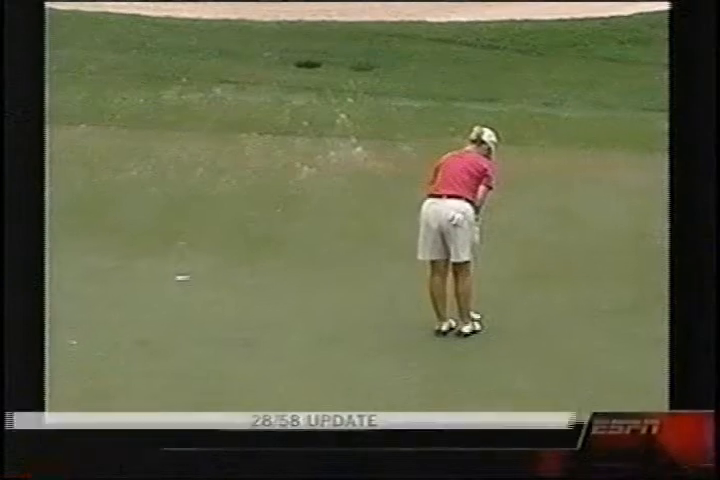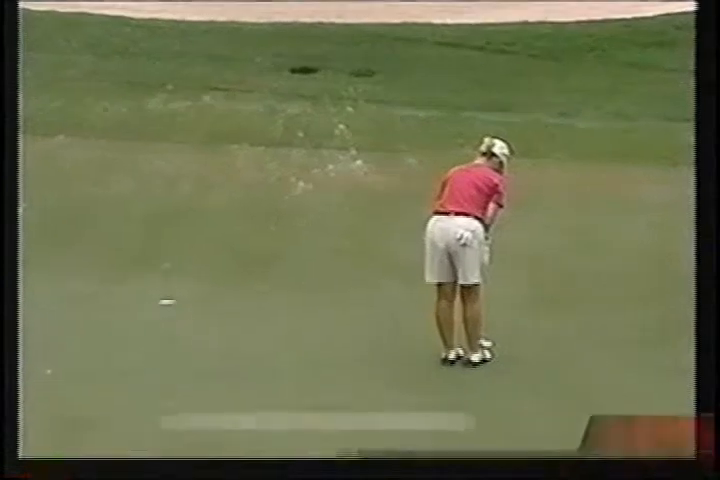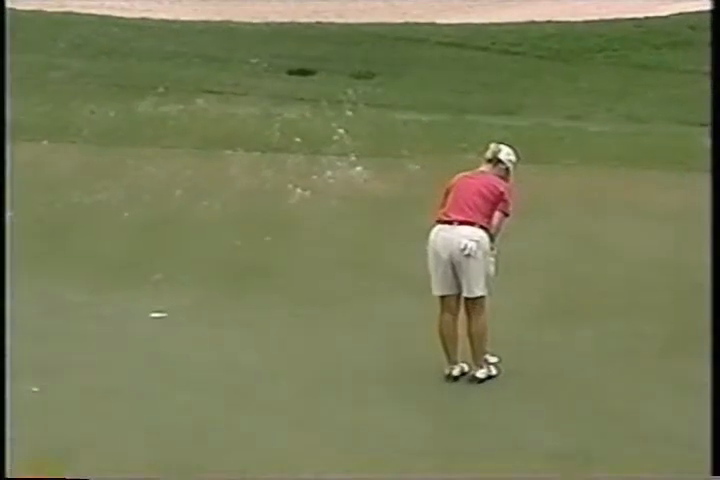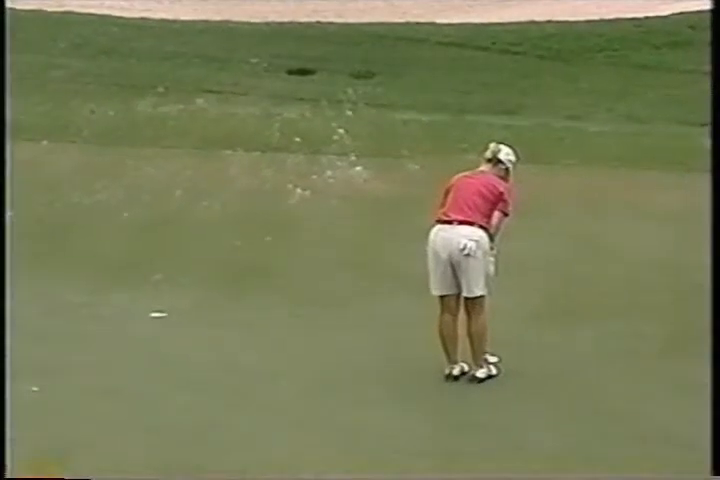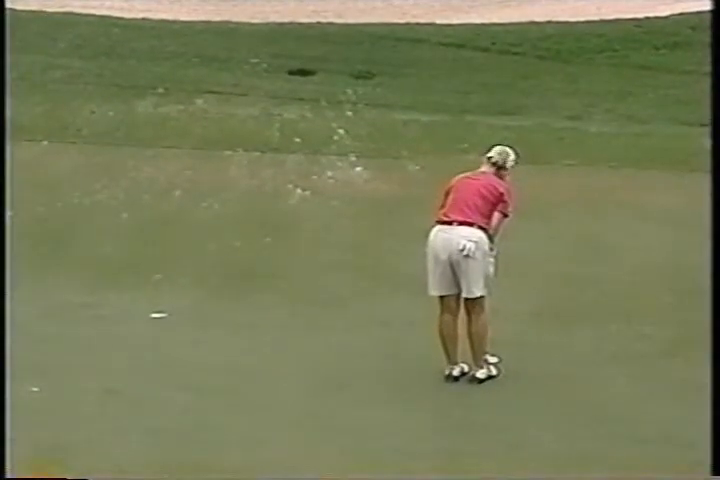
dt=0.3s
person 1, frame 1
left shoulder: (446, 158)
right shoulder: (486, 165)
right elbow: (479, 199)
right wrist: (474, 218)
left hip: (431, 208)
right hip: (458, 211)
left knee: (437, 271)
right knee: (462, 272)
left ankle: (442, 322)
right ankle: (465, 323)
person 1, frame 2
left shoulder: (453, 172)
right shoulder: (496, 180)
right elbow: (489, 217)
right wrist: (483, 237)
left hip: (437, 226)
right hip: (466, 229)
left knee: (444, 295)
right knee: (471, 296)
left ankle: (449, 350)
right ankle: (474, 352)
person 1, frame 3
left shoulder: (457, 179)
right shoulder: (502, 187)
right elbow: (495, 226)
right wrist: (488, 248)
left hip: (440, 235)
right hip: (471, 238)
left knee: (448, 308)
right knee: (476, 309)
left ankle: (453, 366)
right ankle: (480, 367)
person 1, frame 4
left shoulder: (457, 179)
right shoulder: (501, 187)
right elbow: (494, 226)
right wrist: (488, 248)
left hip: (440, 235)
right hip: (470, 239)
left knee: (447, 308)
right knee: (475, 309)
left ankle: (453, 366)
right ankle: (480, 367)
person 1, frame 5
left shoulder: (457, 180)
right shoulder: (502, 189)
right elbow: (493, 227)
right wrist: (488, 249)
left hip: (440, 236)
right hip: (470, 239)
left knee: (448, 308)
right knee: (476, 309)
left ankle: (453, 366)
right ankle: (480, 367)
